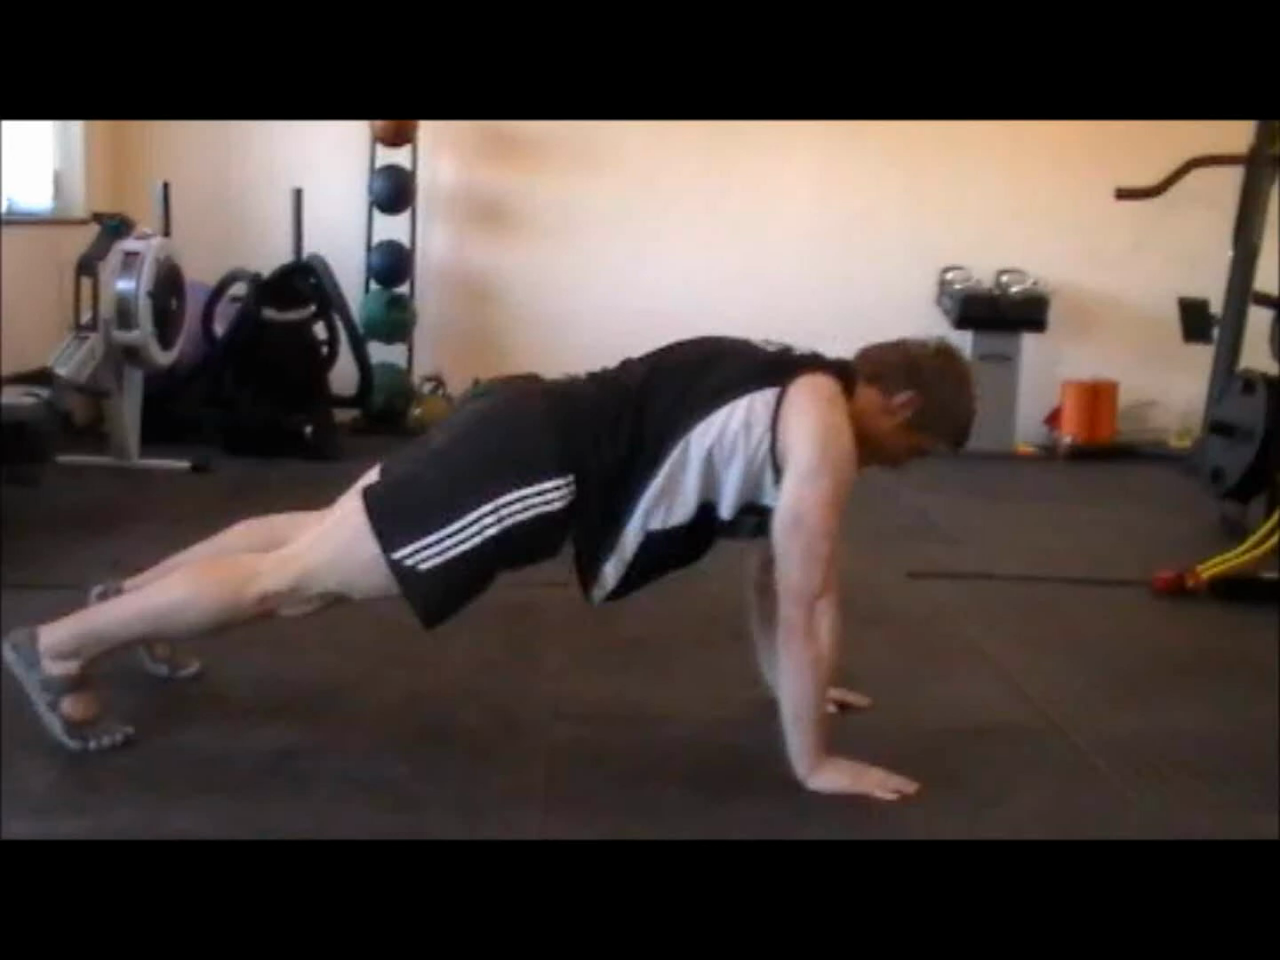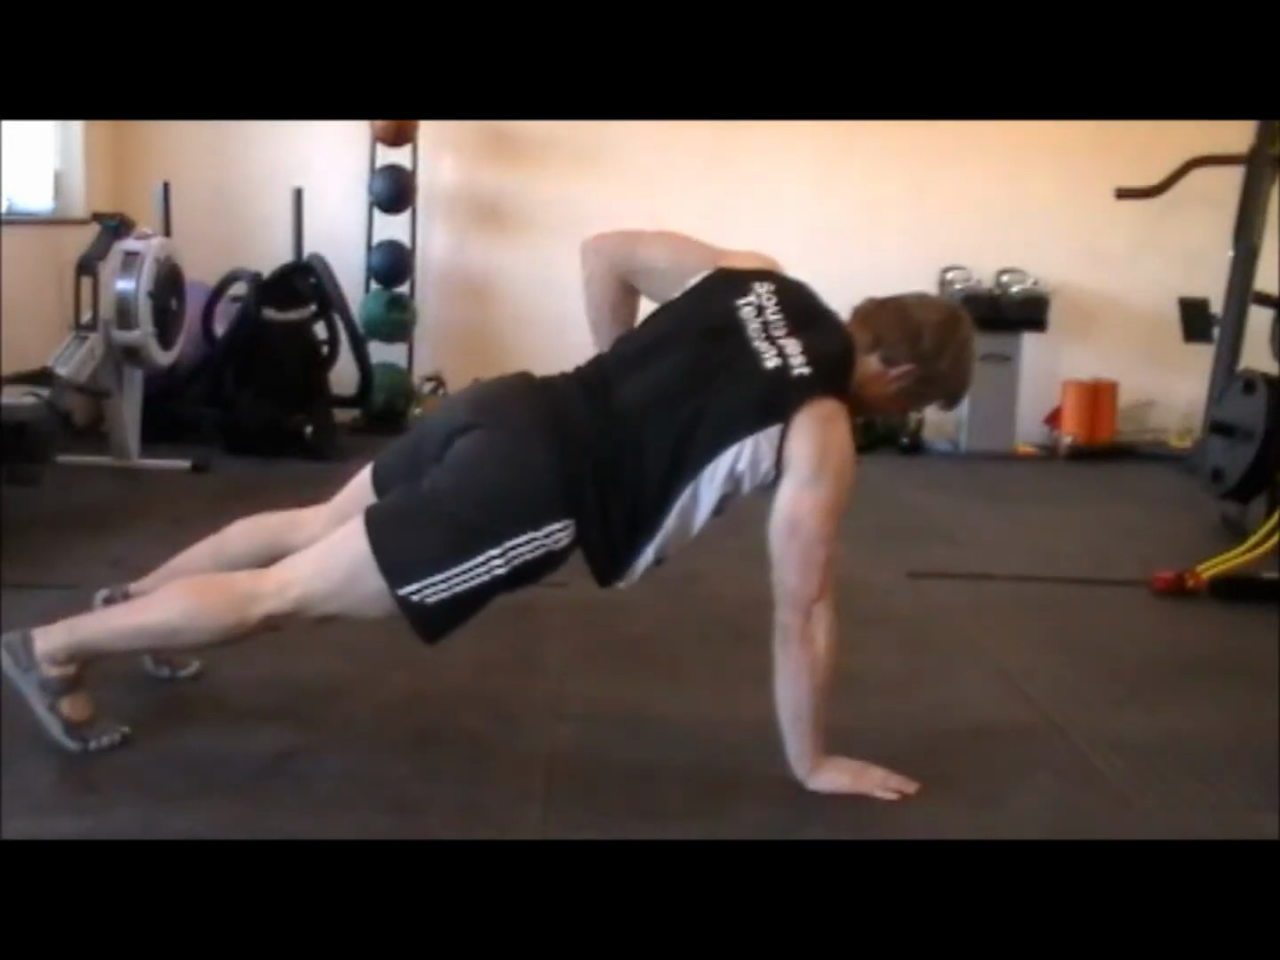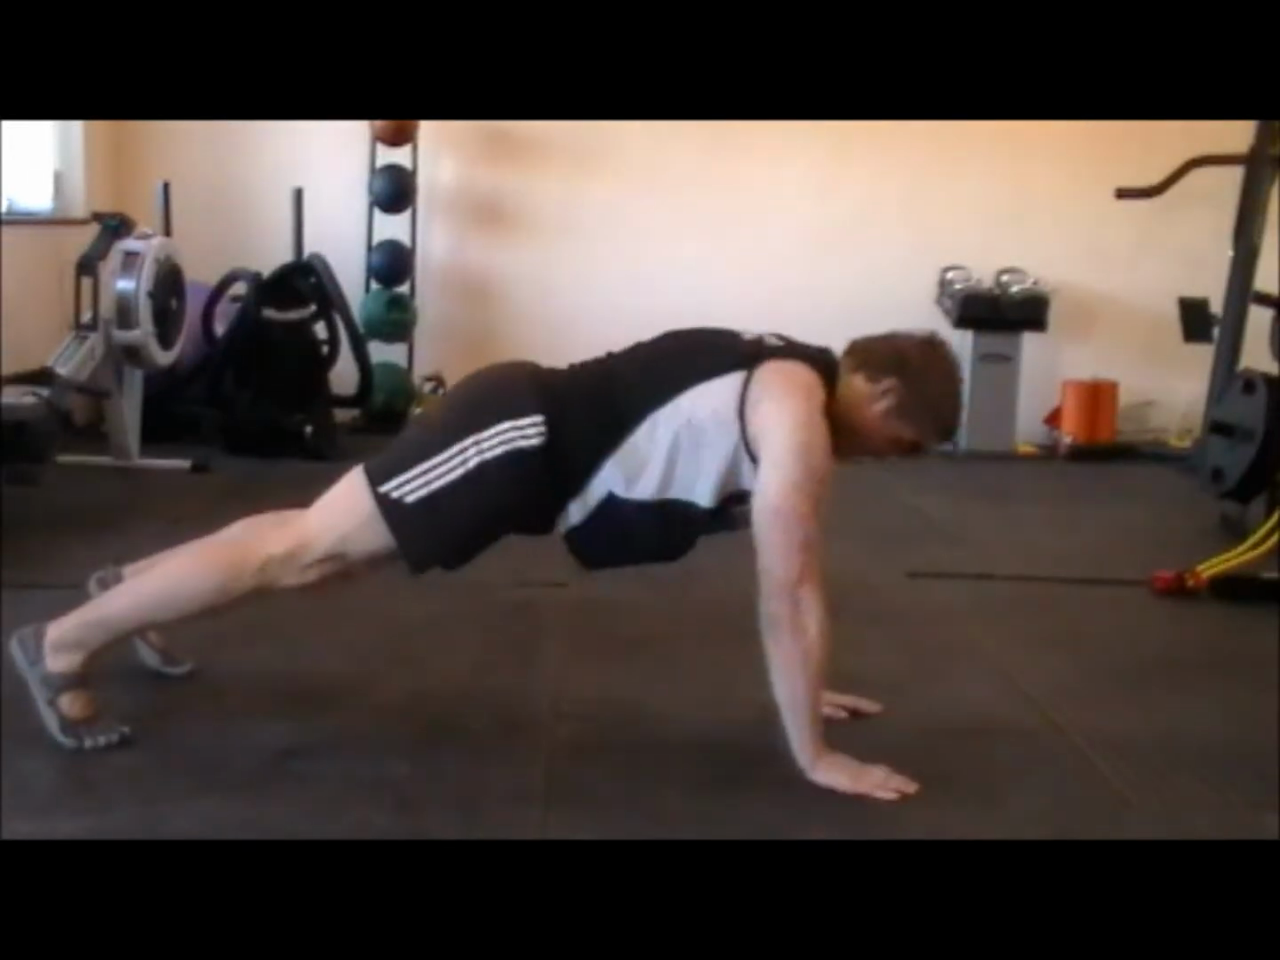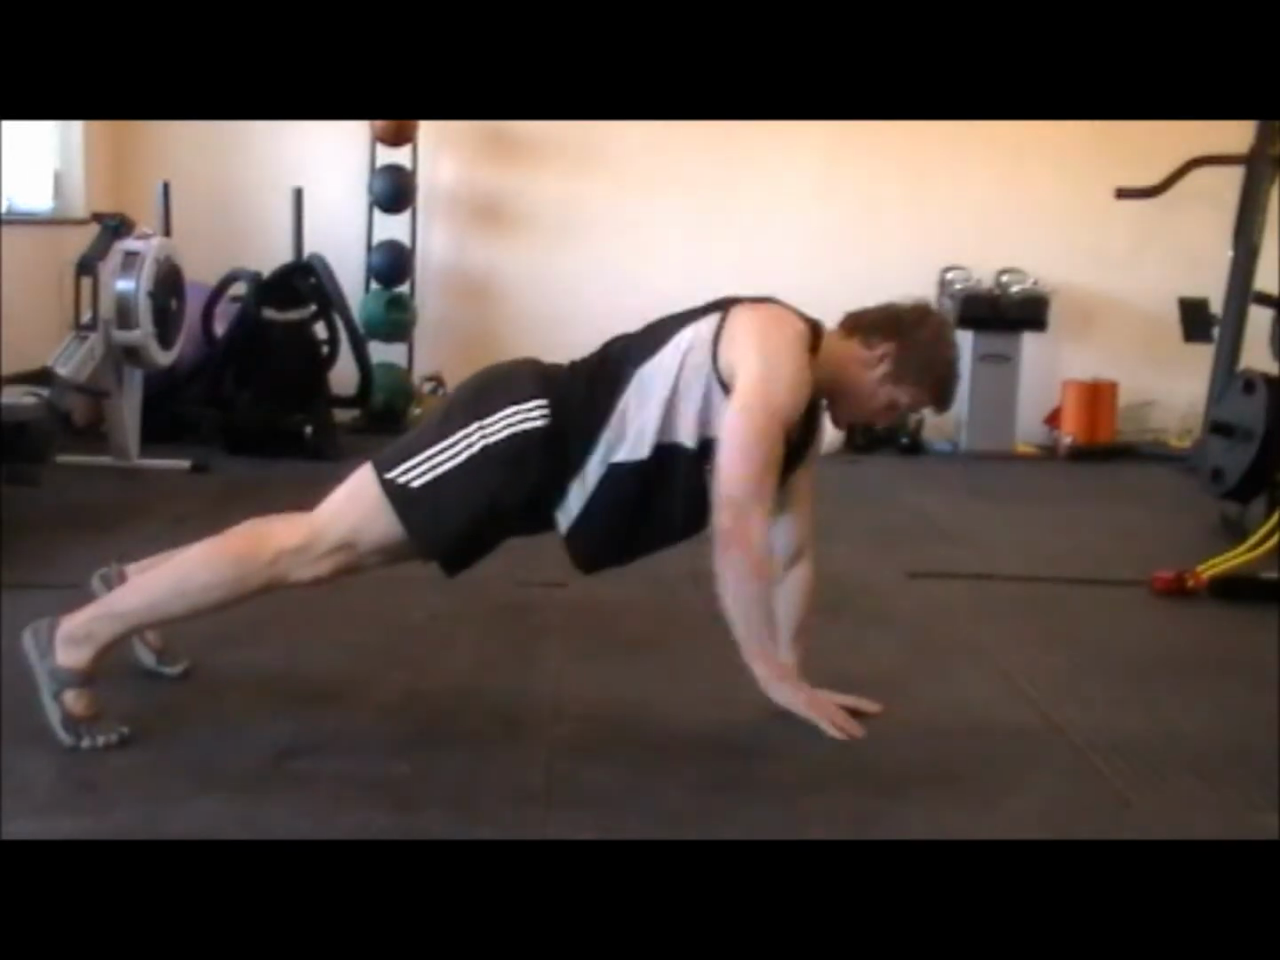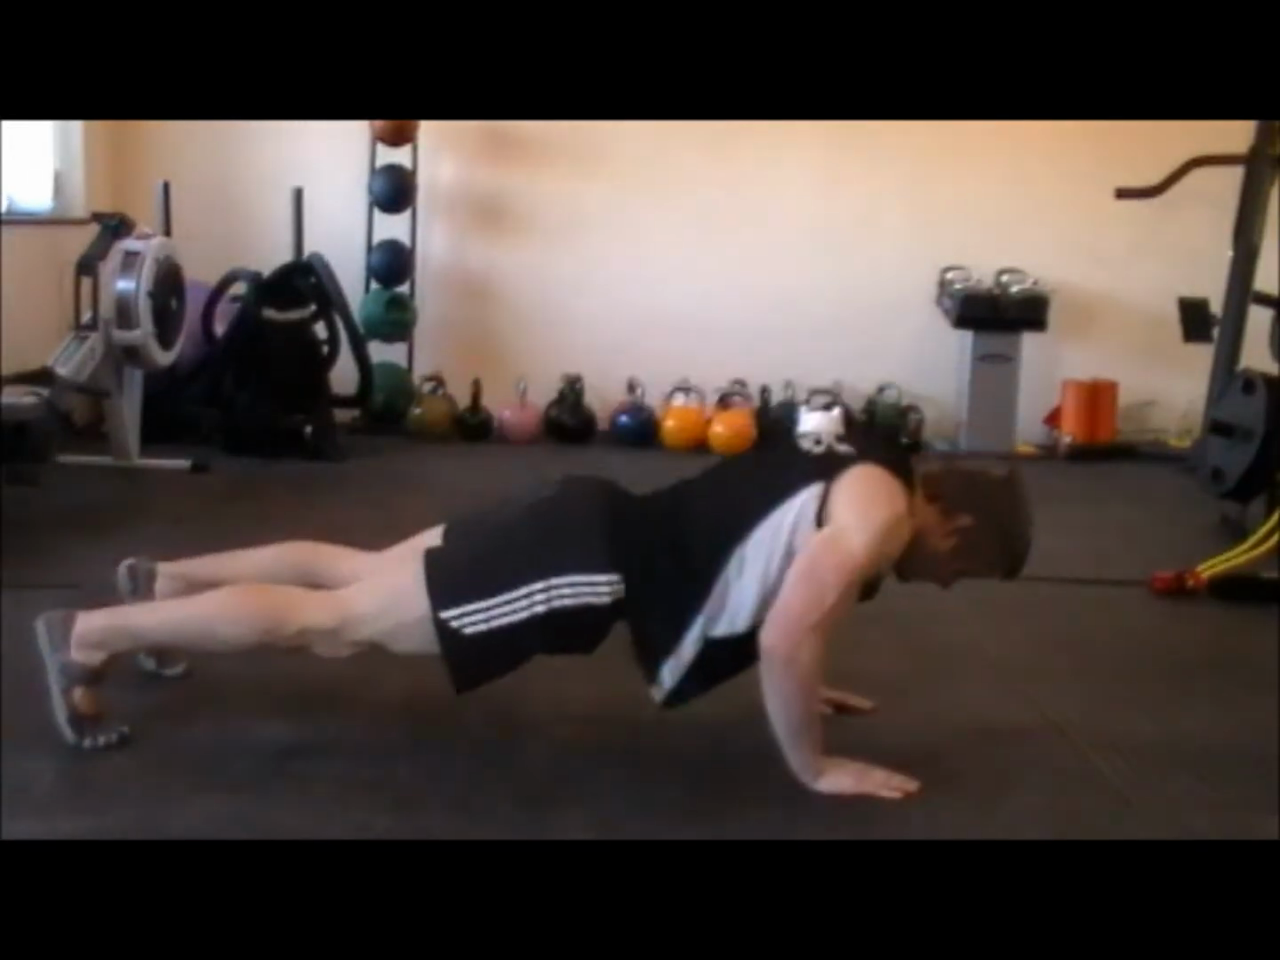
dt=1s
person 1, frame 1
left shoulder: (792, 390)
right shoulder: (828, 426)
left elbow: (770, 556)
right elbow: (809, 602)
left wrist: (784, 679)
right wrist: (813, 760)
left hip: (517, 421)
right hip: (532, 467)
left knee: (314, 531)
right knee: (292, 579)
left ankle: (127, 597)
person 1, frame 2
left shoulder: (756, 273)
right shoulder: (822, 431)
left elbow: (599, 252)
right elbow: (801, 610)
right wrist: (813, 763)
left hip: (503, 409)
right hip: (524, 487)
left knee: (315, 527)
right knee: (288, 595)
left ankle: (136, 592)
person 1, frame 3
left shoulder: (795, 403)
right shoulder: (798, 405)
left elbow: (792, 572)
right elbow: (790, 593)
left wrist: (805, 691)
right wrist: (814, 749)
left hip: (534, 456)
right hip: (515, 435)
left knee: (319, 536)
right knee: (303, 551)
left ankle: (127, 582)
person 1, frame 4
left shoulder: (804, 406)
right shoulder: (778, 347)
left elbow: (785, 544)
right elbow: (734, 515)
left wrist: (789, 668)
right wrist: (774, 669)
left hip: (548, 472)
right hip: (519, 426)
left knee: (336, 548)
right knee: (311, 546)
left ankle: (135, 573)
right ankle: (71, 641)
person 1, frame 5
left shoulder: (859, 478)
right shoulder: (884, 512)
right elbow: (787, 637)
left wrist: (802, 680)
right wrist: (815, 765)
left hip: (589, 527)
right hip: (586, 563)
left knee: (352, 573)
right knee: (332, 621)
left ankle: (161, 580)
right ankle: (87, 639)
